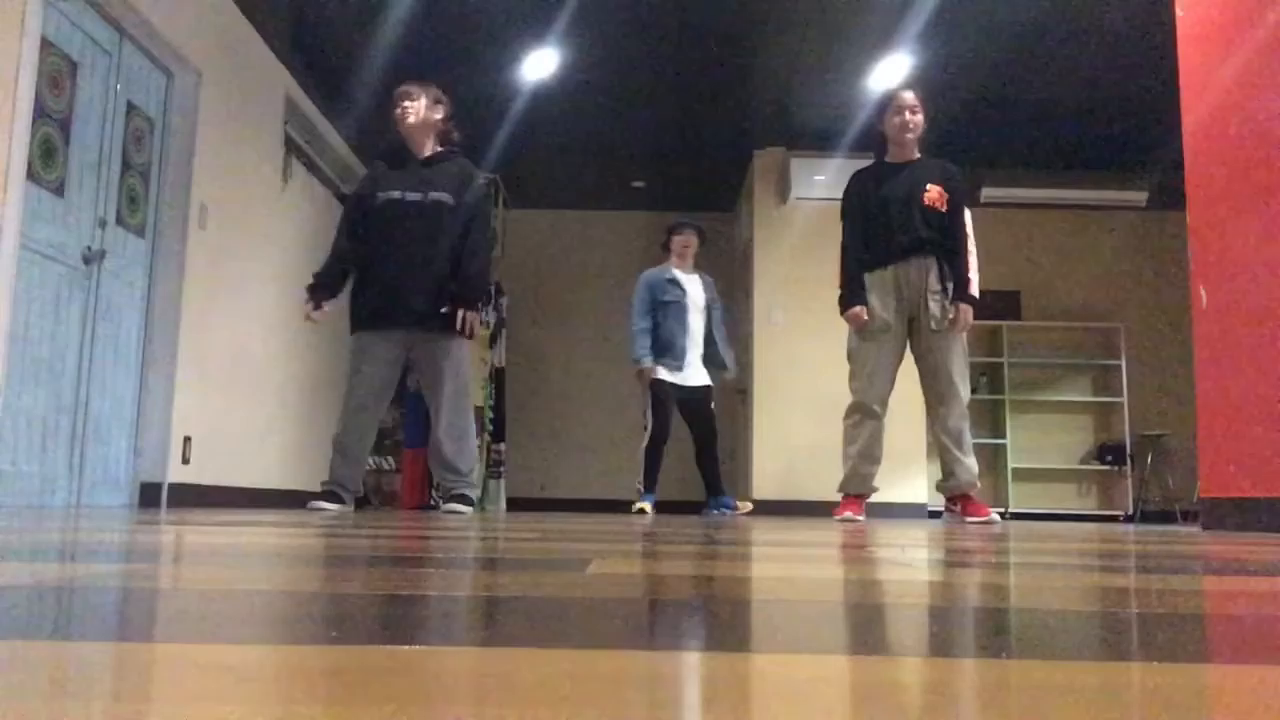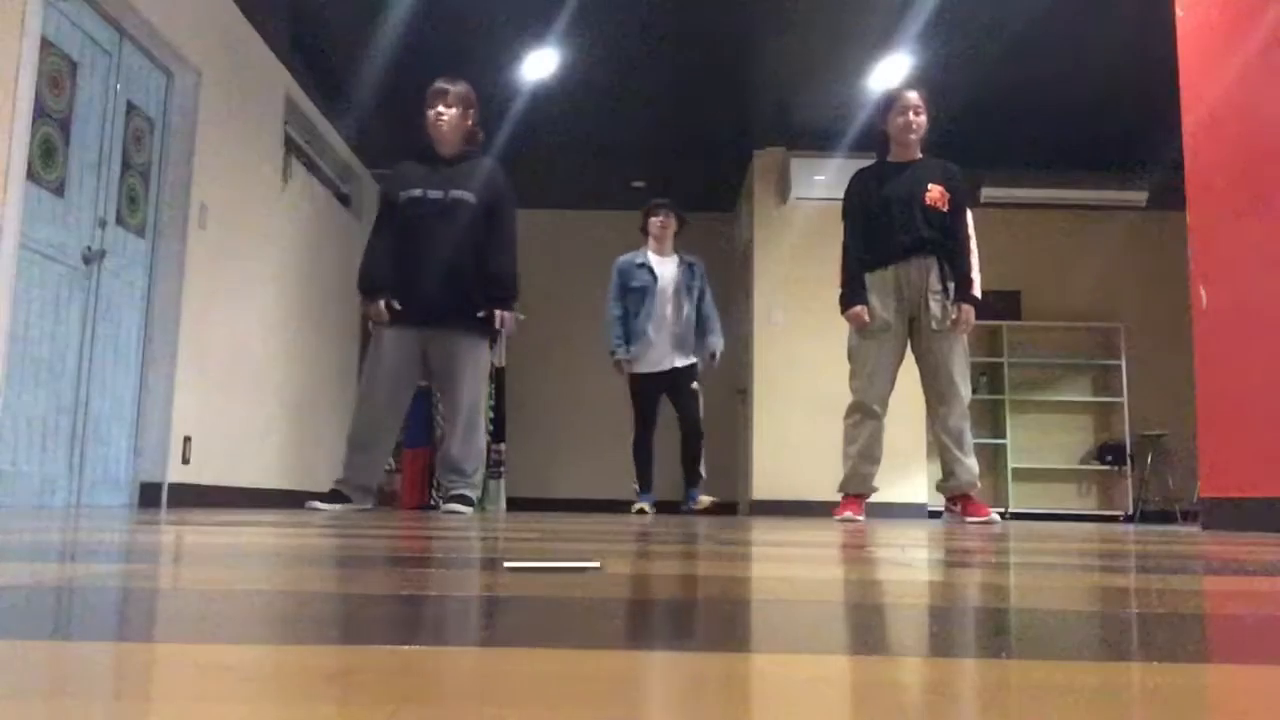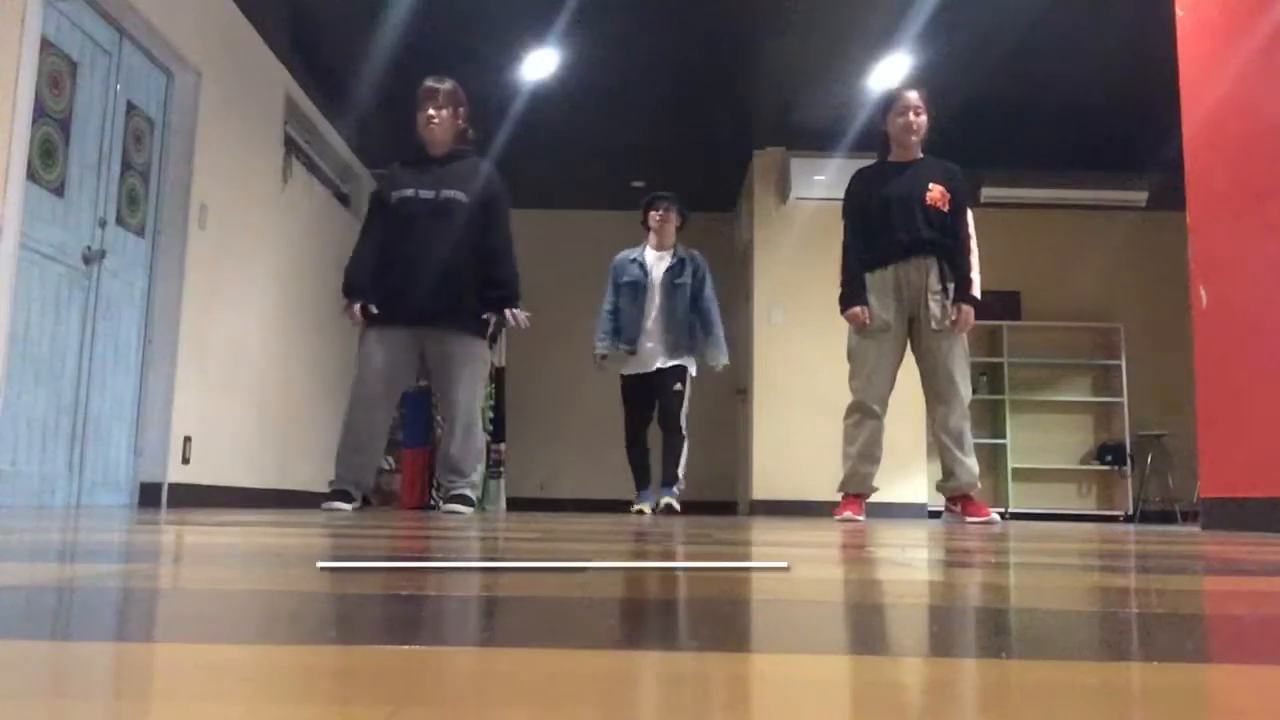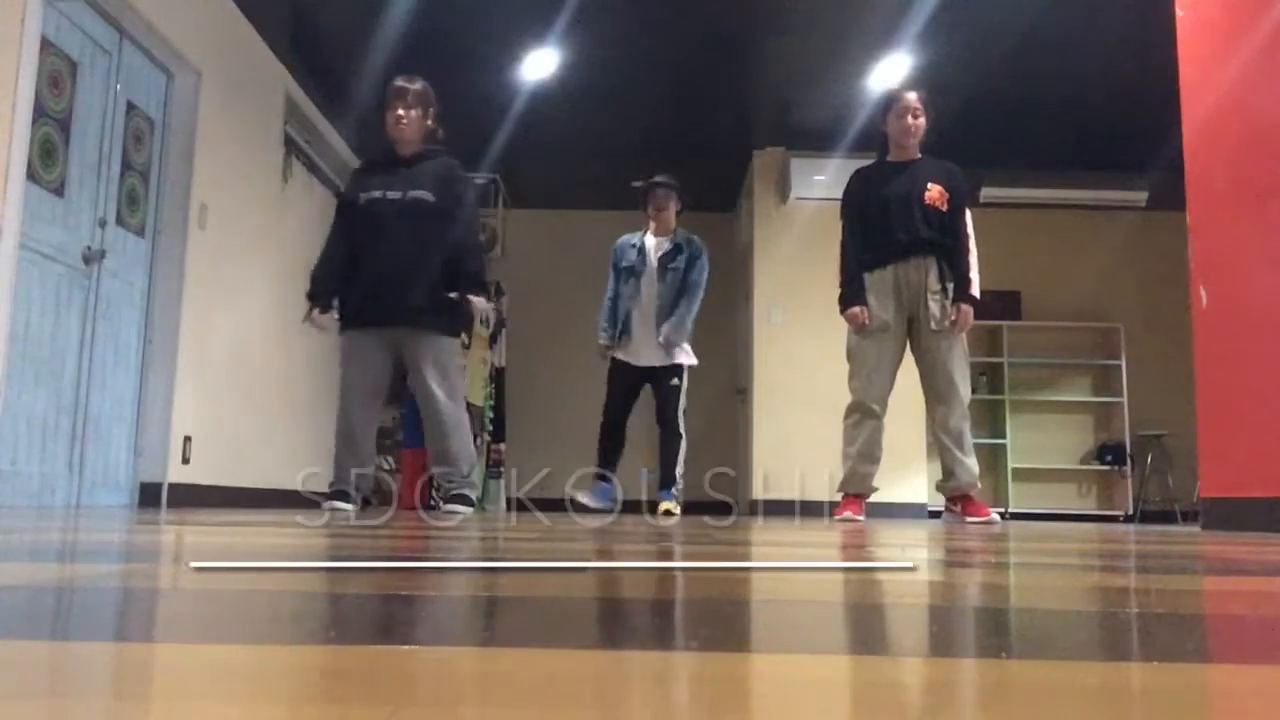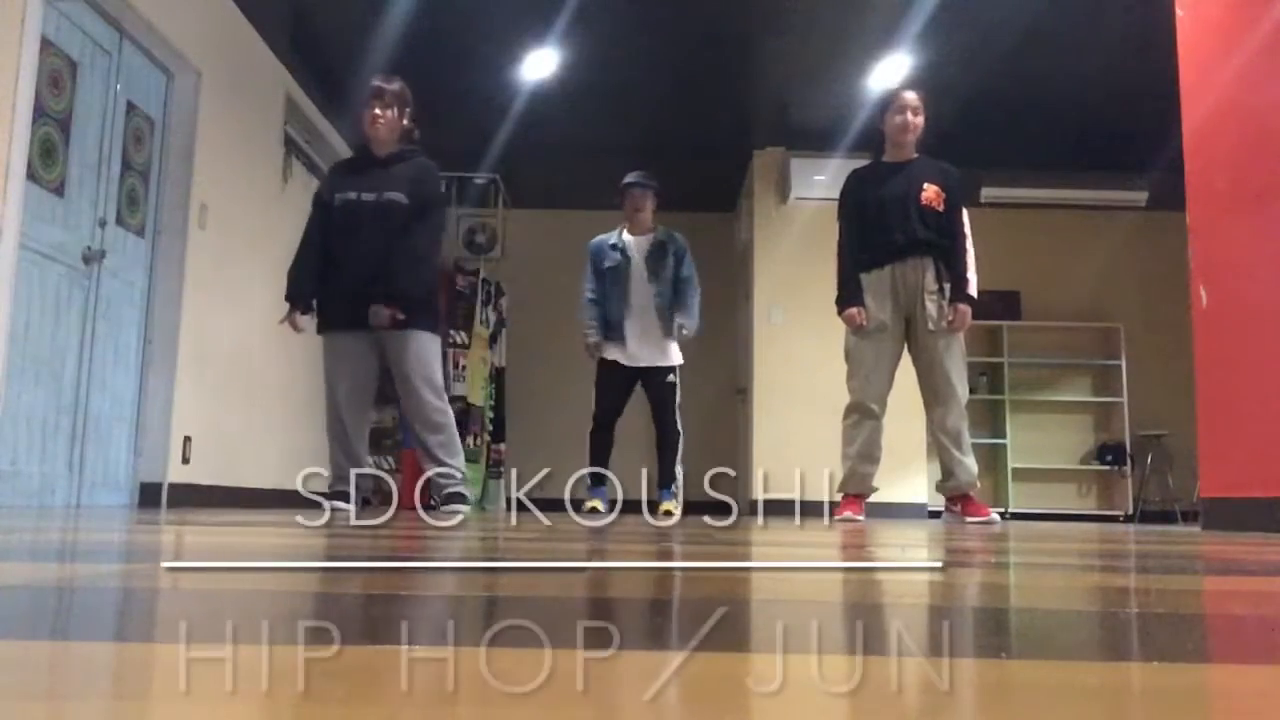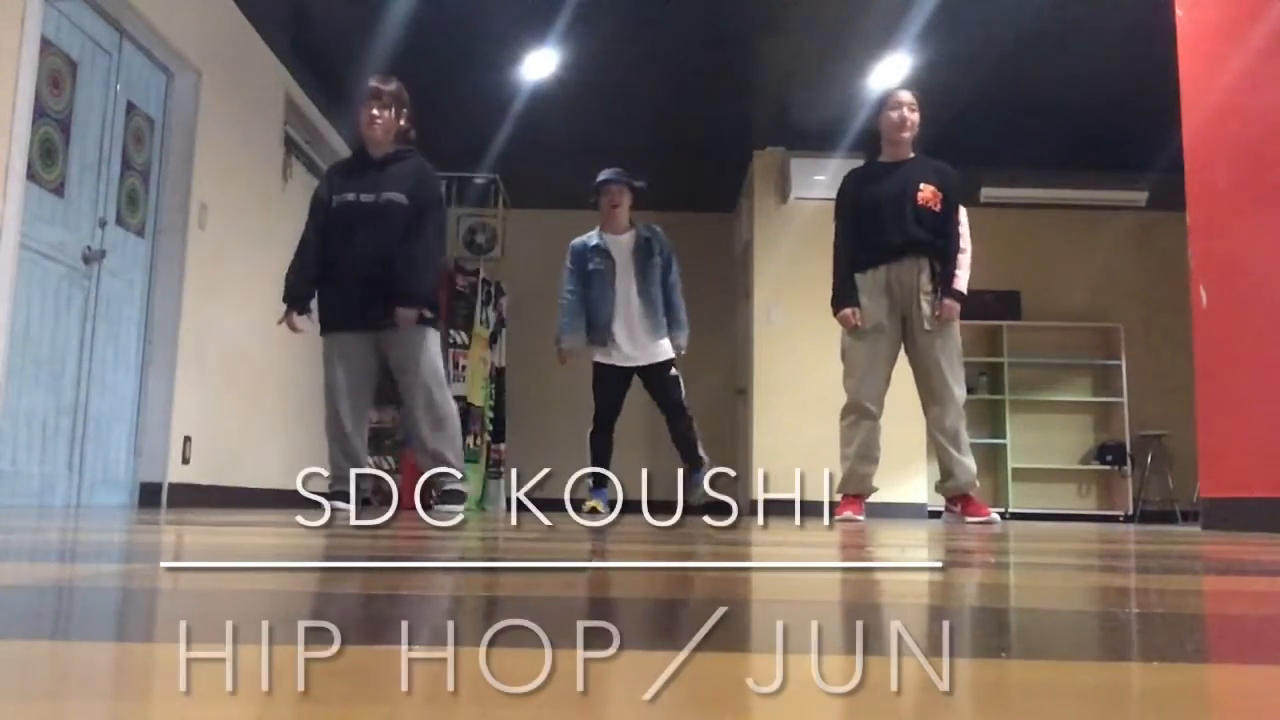
dt=0.3s
person 1, frame 1
left shoulder: (464, 176)
right shoulder: (378, 176)
left elbow: (478, 243)
right elbow: (350, 240)
left wrist: (470, 297)
right wrist: (323, 288)
left hip: (442, 314)
right hip: (378, 312)
left knee: (450, 407)
right knee: (359, 403)
left ankle: (458, 492)
right ankle: (340, 488)
person 1, frame 2
left shoulder: (487, 176)
right shoulder: (404, 174)
left elbow: (501, 243)
right elbow: (383, 238)
left wrist: (502, 298)
right wrist: (374, 289)
left hip: (463, 314)
right hip: (401, 311)
left knee: (464, 407)
right knee: (376, 402)
left ankle: (460, 490)
right ankle: (353, 488)
person 1, frame 3
left shoulder: (480, 176)
right shoulder: (396, 177)
left elbow: (495, 242)
right elbow: (373, 238)
left wrist: (506, 299)
right wrist: (357, 289)
left hip: (458, 314)
right hip: (392, 311)
left knee: (461, 407)
right knee: (367, 401)
left ankle: (460, 490)
right ankle: (347, 487)
person 1, frame 4
left shoulder: (448, 174)
right shoulder: (365, 177)
left elbow: (464, 236)
right elbow: (340, 241)
left wrist: (471, 287)
right wrist: (322, 294)
left hip: (429, 313)
right hip: (365, 312)
left knee: (444, 405)
right knee: (355, 405)
left ankle: (459, 490)
right ankle: (347, 488)
person 1, frame 5
left shoulder: (423, 174)
right shoulder: (340, 176)
left elbow: (424, 244)
right elbow: (314, 241)
left wrist: (395, 296)
right wrist: (300, 295)
left hip: (409, 311)
right hip: (345, 311)
left knee: (426, 402)
right knee: (345, 406)
left ankle: (451, 487)
right ankle: (347, 489)
person 1, frame 6
left shoulder: (419, 174)
right shoulder: (337, 177)
left elbow: (430, 243)
right elbow: (313, 241)
left wrist: (415, 296)
right wrist: (297, 296)
left hip: (408, 310)
right hip: (346, 312)
left knee: (429, 398)
right knee: (344, 405)
left ankle: (449, 484)
right ankle: (346, 489)
person 2, frame 1
left shoulder: (945, 176)
right shoulder: (863, 181)
left elbow: (960, 240)
right elbow: (851, 245)
left wrist: (965, 294)
right wrist: (851, 298)
left hip: (936, 286)
right hip: (879, 287)
left knee: (950, 396)
right knee: (867, 395)
left ankle: (960, 493)
right ankle: (854, 494)
person 2, frame 2
left shoulder: (947, 176)
right shoulder: (865, 181)
left elbow: (962, 240)
right elbow: (853, 244)
left wrist: (967, 295)
right wrist: (852, 297)
left hip: (938, 286)
right hip: (880, 287)
left knee: (951, 396)
right knee: (868, 395)
left ankle: (961, 493)
right ankle: (854, 493)
person 2, frame 3
left shoulder: (947, 176)
right shoulder: (865, 181)
left elbow: (962, 240)
right elbow: (853, 244)
left wrist: (966, 295)
right wrist: (852, 297)
left hip: (937, 286)
right hip: (881, 287)
left knee: (951, 396)
right knee: (868, 395)
left ankle: (960, 493)
right ankle: (854, 493)
person 2, frame 4
left shoulder: (947, 176)
right shoulder: (864, 181)
left elbow: (962, 240)
right elbow: (851, 244)
left wrist: (966, 294)
right wrist: (851, 297)
left hip: (936, 286)
right hip: (879, 286)
left knee: (951, 395)
right knee: (867, 395)
left ankle: (960, 492)
right ankle: (854, 493)
person 2, frame 5
left shoulder: (943, 176)
right shoulder: (861, 181)
left elbow: (959, 239)
right elbow: (848, 245)
left wrist: (963, 294)
right wrist: (848, 298)
left hip: (934, 286)
right hip: (877, 286)
left knee: (948, 395)
right knee: (866, 395)
left ankle: (960, 493)
right ankle: (854, 493)
person 2, frame 6
left shoulder: (940, 175)
right shoulder: (857, 181)
left elbow: (957, 238)
right elbow: (844, 245)
left wrist: (954, 290)
right wrist: (843, 298)
left hip: (929, 285)
right hip: (872, 285)
left knee: (945, 394)
right knee: (863, 394)
left ankle: (960, 493)
right ankle: (854, 493)
person 3, frame 1
left shoulder: (707, 285)
right shoulder: (652, 280)
left elbow: (716, 328)
right elbow: (641, 324)
left wrist: (726, 362)
right wrist: (644, 360)
left hip: (697, 375)
right hip: (664, 372)
left knee: (707, 437)
right knee: (658, 433)
left ankle: (717, 498)
right ankle: (647, 494)
person 3, frame 2
left shoulder: (693, 267)
right shoulder: (627, 265)
left elbow: (706, 308)
right elbow: (616, 311)
left wrist: (714, 340)
right wrist: (619, 350)
left hip: (683, 359)
right hip: (642, 362)
left knee: (692, 423)
right knee: (643, 429)
left ankle: (693, 491)
right ankle: (644, 495)
person 3, frame 3
left shoulder: (693, 263)
right shoulder: (624, 262)
left elbow: (707, 310)
right elbow: (611, 307)
left wrist: (717, 352)
right wrist: (604, 344)
left hip: (675, 359)
right hip: (635, 360)
left knee: (673, 423)
right knee: (635, 429)
left ankle: (669, 491)
right ankle: (644, 493)
person 3, frame 4
left shoulder: (692, 248)
right shoulder: (625, 246)
left elbow: (693, 295)
right elbow: (613, 294)
left wrist: (674, 331)
right wrist: (606, 336)
left hip: (670, 353)
right hip: (627, 350)
left knee: (670, 421)
right knee: (612, 416)
left ankle: (669, 492)
right ankle: (604, 485)
person 3, frame 5
left shoulder: (673, 244)
right shoulder: (602, 247)
left elbow: (687, 286)
right elbow: (592, 295)
left wrist: (686, 319)
right wrist: (593, 335)
left hip: (662, 351)
right hip: (616, 351)
left knee: (667, 421)
right knee: (604, 420)
left ankle: (669, 492)
right ankle: (597, 491)
person 3, frame 6
left shoulder: (655, 240)
right shoulder: (582, 248)
left elbow: (672, 287)
right elbow: (572, 296)
left wrist: (678, 332)
right wrist: (565, 337)
left hip: (655, 347)
right hip: (609, 351)
left knee: (677, 411)
right knee: (603, 420)
left ankle: (697, 475)
right ankle: (599, 492)
